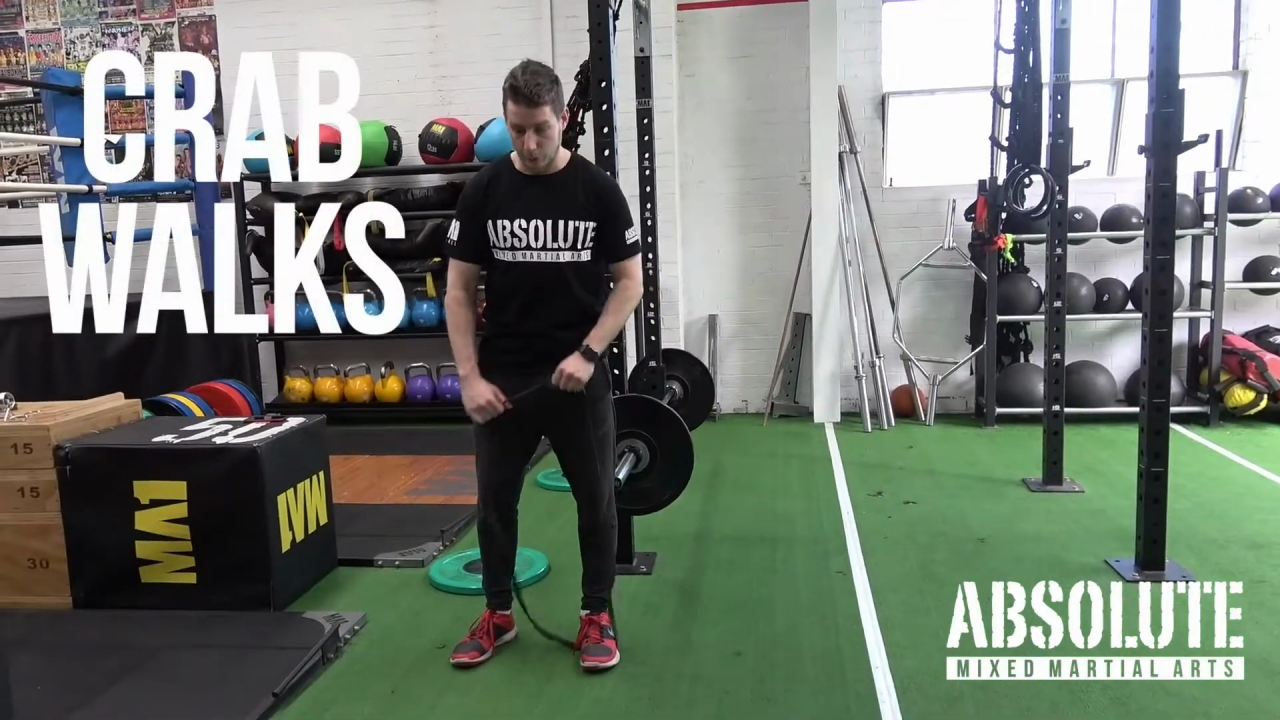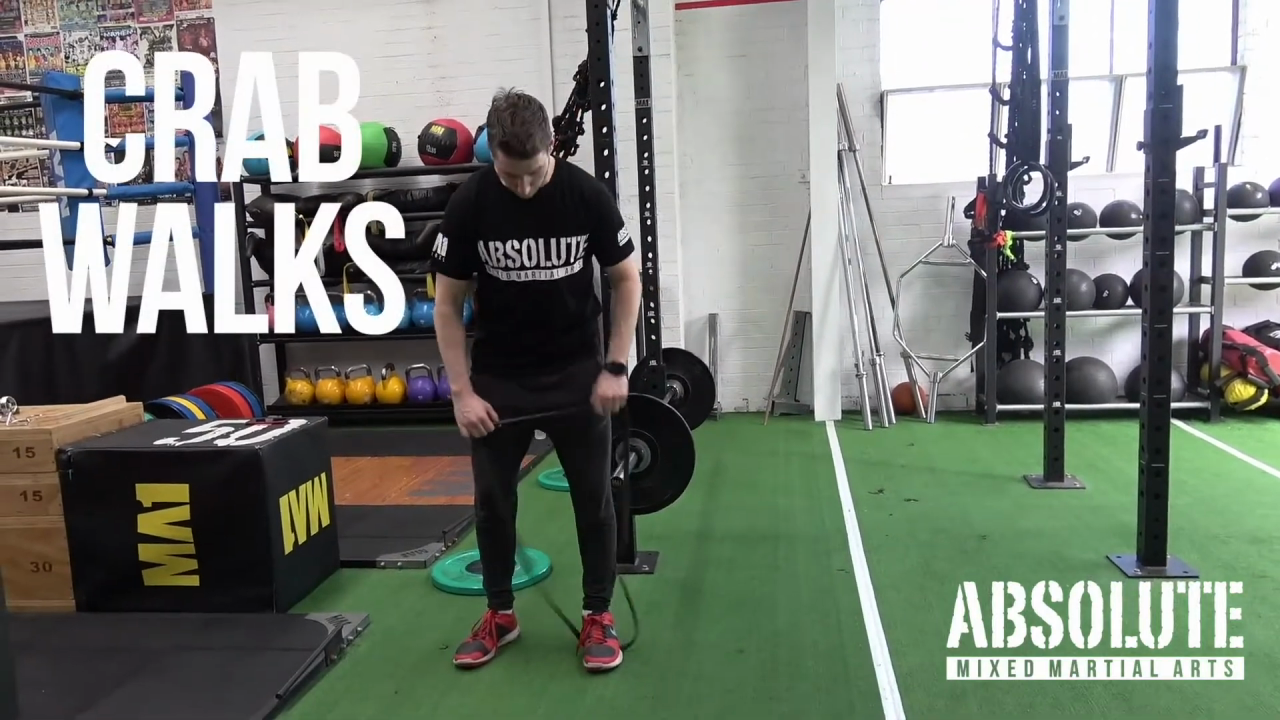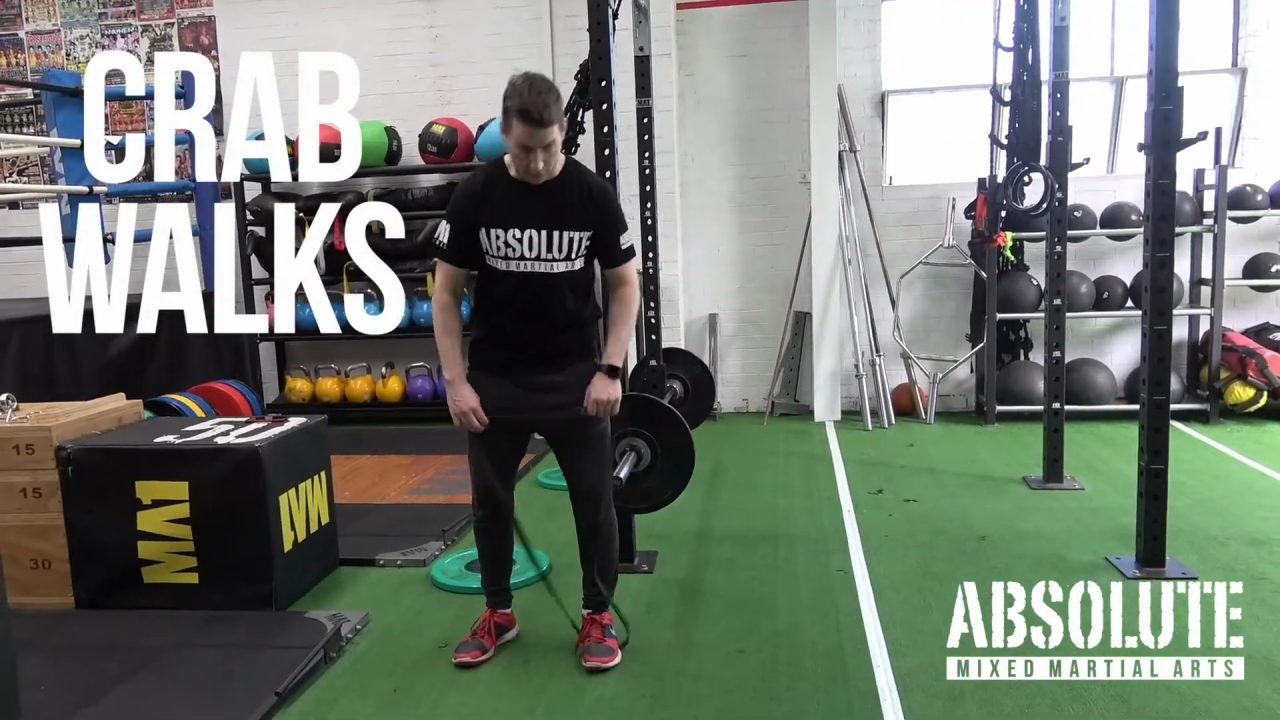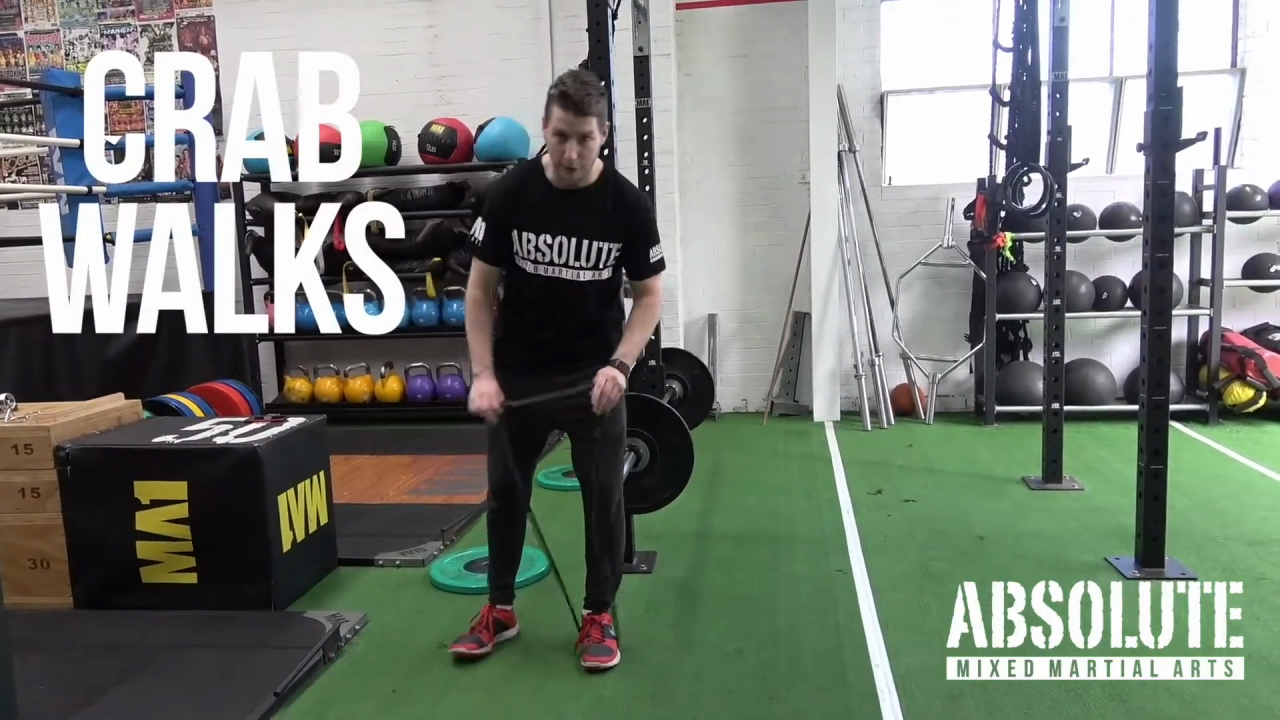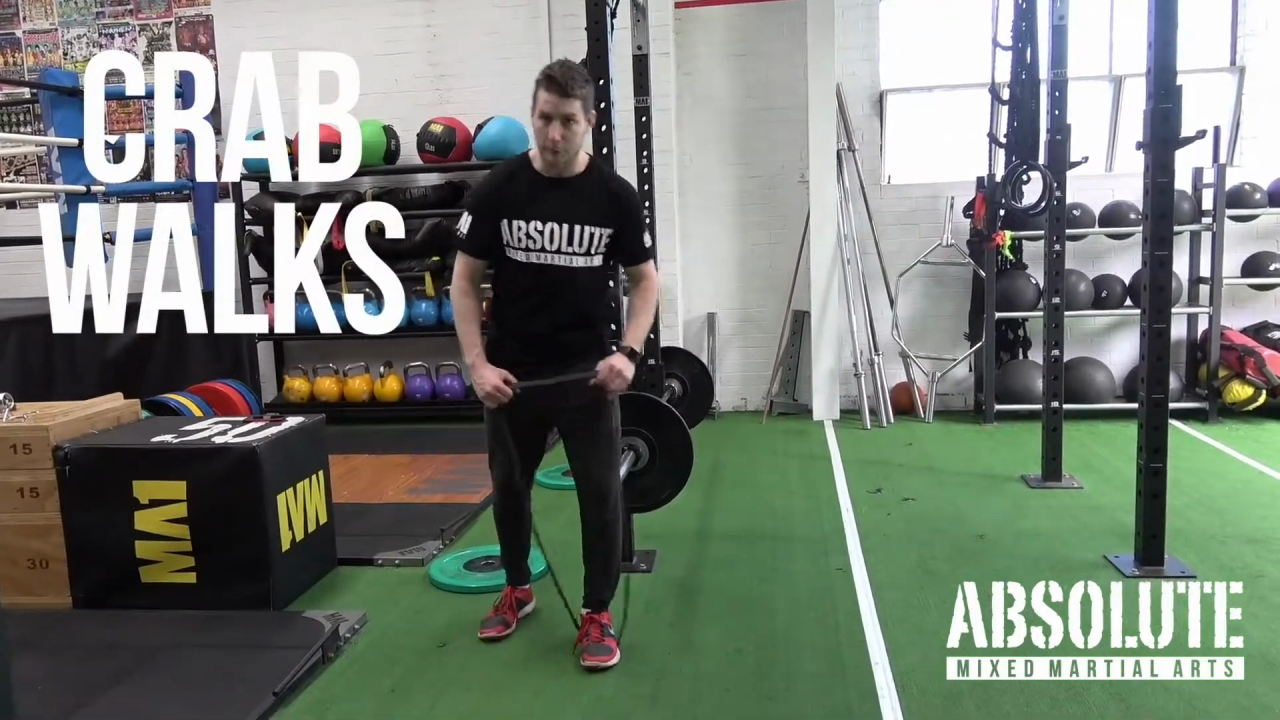
dt=0.5s
person 1, frame 1
left shoulder: (597, 190)
right shoulder: (483, 192)
left elbow: (630, 280)
right elbow: (459, 288)
left wrist: (588, 352)
right wrist: (469, 375)
left hip: (579, 377)
right hip: (502, 379)
left knee: (595, 500)
right knee: (494, 499)
left ankle: (596, 616)
right ankle: (498, 614)
person 1, frame 2
left shoulder: (587, 195)
right shoulder: (468, 205)
left elbow: (626, 279)
right elbow: (447, 302)
left wrist: (616, 368)
right wrist: (462, 391)
left hip: (577, 375)
right hip: (498, 378)
left knee: (593, 497)
right knee: (492, 498)
left ankle: (598, 616)
right ankle: (499, 613)
person 1, frame 3
left shoulder: (593, 195)
right shoulder: (475, 195)
left elbow: (625, 284)
right elbow: (446, 291)
left wrist: (611, 370)
right wrist: (456, 380)
left hip: (574, 376)
right hip: (495, 378)
left knee: (593, 497)
right knee: (490, 498)
left ankle: (598, 615)
right ankle: (498, 613)
person 1, frame 4
left shoulder: (627, 203)
right shoulder: (510, 193)
left elbow: (650, 292)
right elbow: (482, 288)
left wrist: (619, 365)
right wrist: (483, 373)
left hip: (594, 376)
right hip: (519, 374)
left knee: (603, 498)
right knee: (506, 492)
left ankle: (598, 616)
right ankle: (499, 609)
person 1, frame 5
left shoulder: (614, 195)
right shoulder: (497, 189)
left elbow: (644, 279)
right elbow: (465, 281)
left wrist: (628, 351)
right wrist: (477, 362)
left hip: (588, 374)
right hip: (512, 373)
left knee: (600, 494)
right knee: (510, 487)
left ankle: (597, 614)
right ankle: (518, 588)
